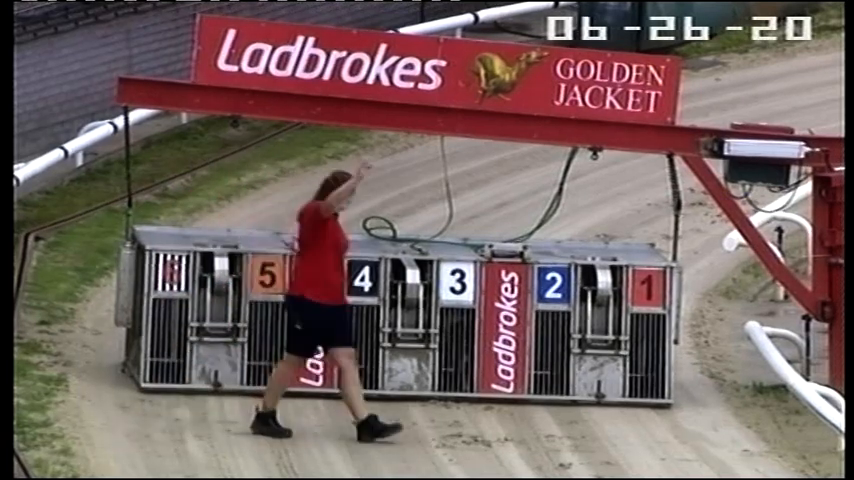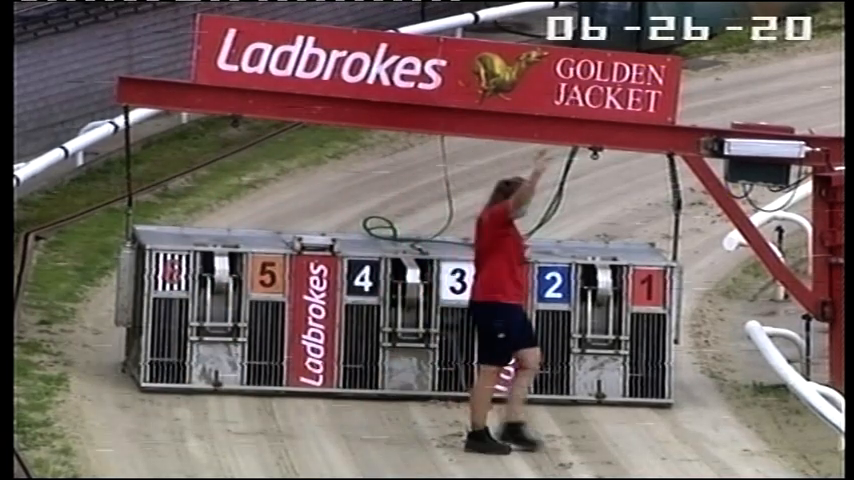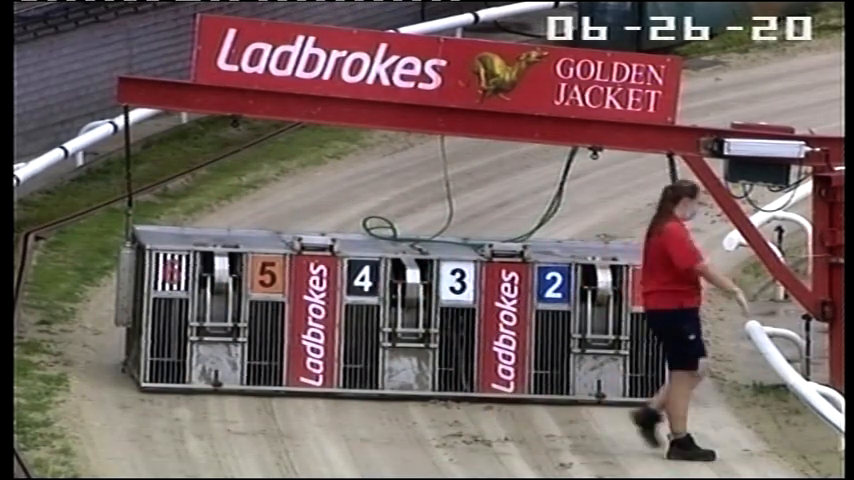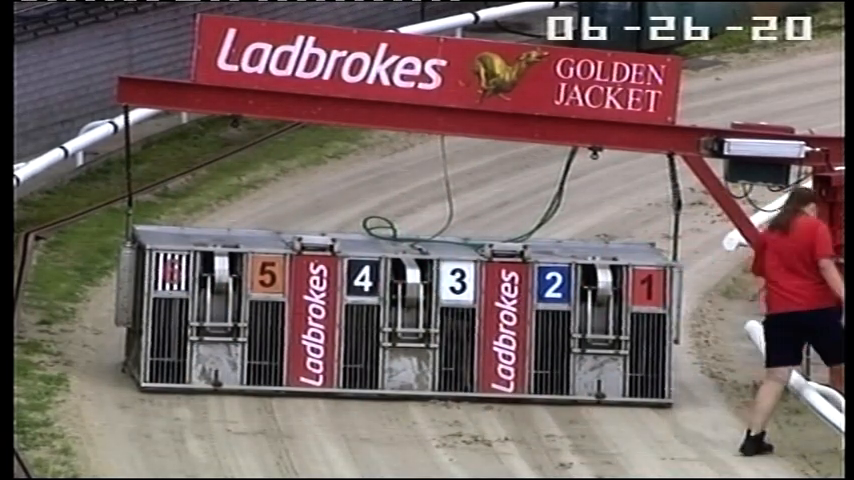
dt=1s
person 1, frame 1
left shoulder: (332, 219)
right shoulder: (316, 212)
right elbow: (331, 202)
right wrist: (355, 180)
left hip: (333, 301)
right hip: (308, 300)
left knee: (348, 362)
right knee: (294, 361)
left ankle: (366, 424)
right ankle: (264, 417)
person 1, frame 2
left shoulder: (503, 225)
right shoulder: (495, 217)
right elbow: (519, 199)
right wrist: (535, 175)
left hip: (507, 304)
right hip: (494, 304)
left knee: (530, 362)
right knee: (491, 370)
left ankle: (513, 426)
right ankle: (477, 435)
person 1, frame 3
left shoulder: (661, 228)
right shoulder: (673, 231)
right elbow: (699, 267)
right wrist: (734, 290)
left hip: (665, 310)
right hip: (674, 310)
left knee: (695, 369)
right knee: (684, 375)
left ankle: (650, 412)
right ankle: (680, 442)
person 1, frame 4
left shoulder: (767, 234)
right shoulder: (815, 227)
left elbow: (761, 271)
right elbow: (826, 266)
right wrist: (844, 298)
left hip: (779, 313)
right hip: (817, 308)
left knee: (775, 377)
right knee: (840, 370)
left ankle: (753, 437)
